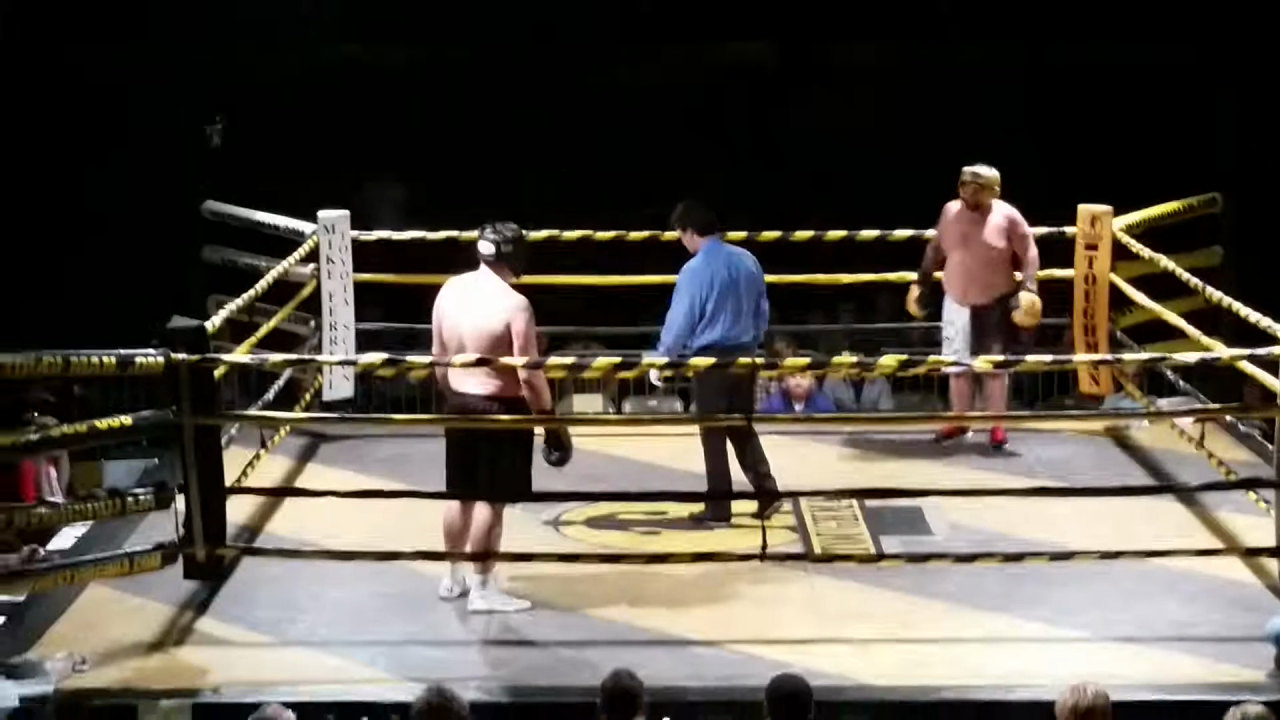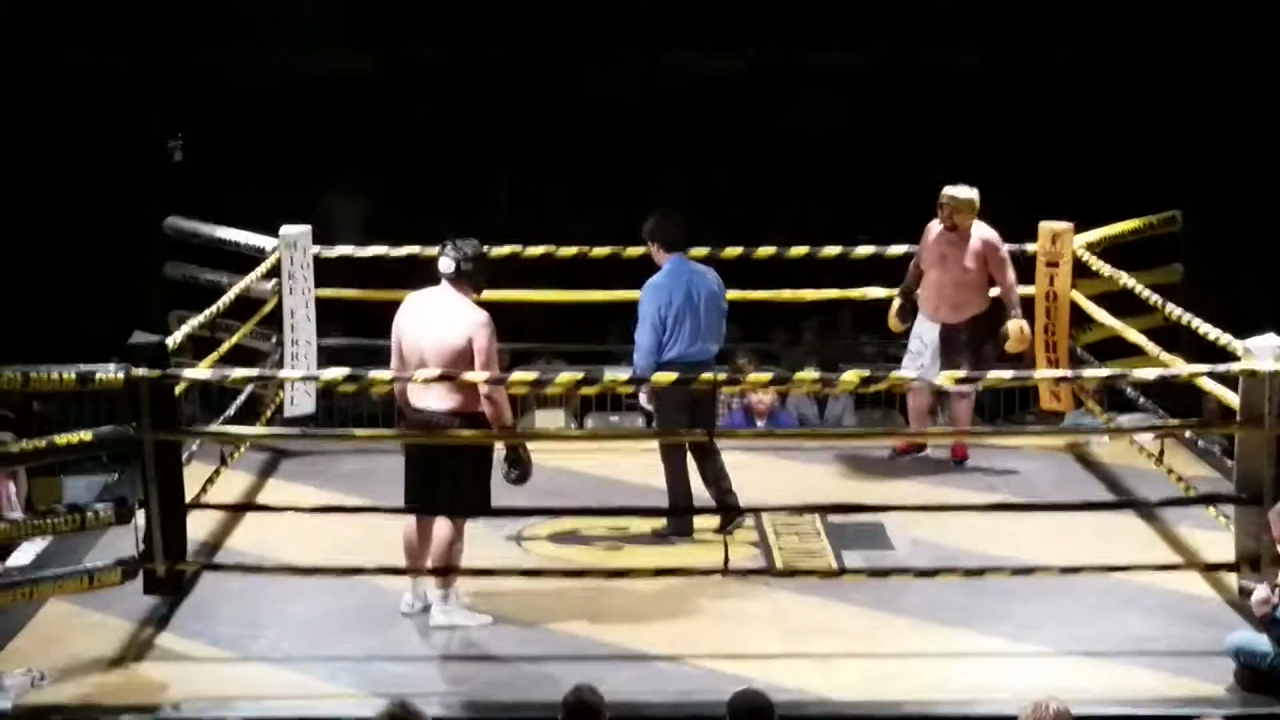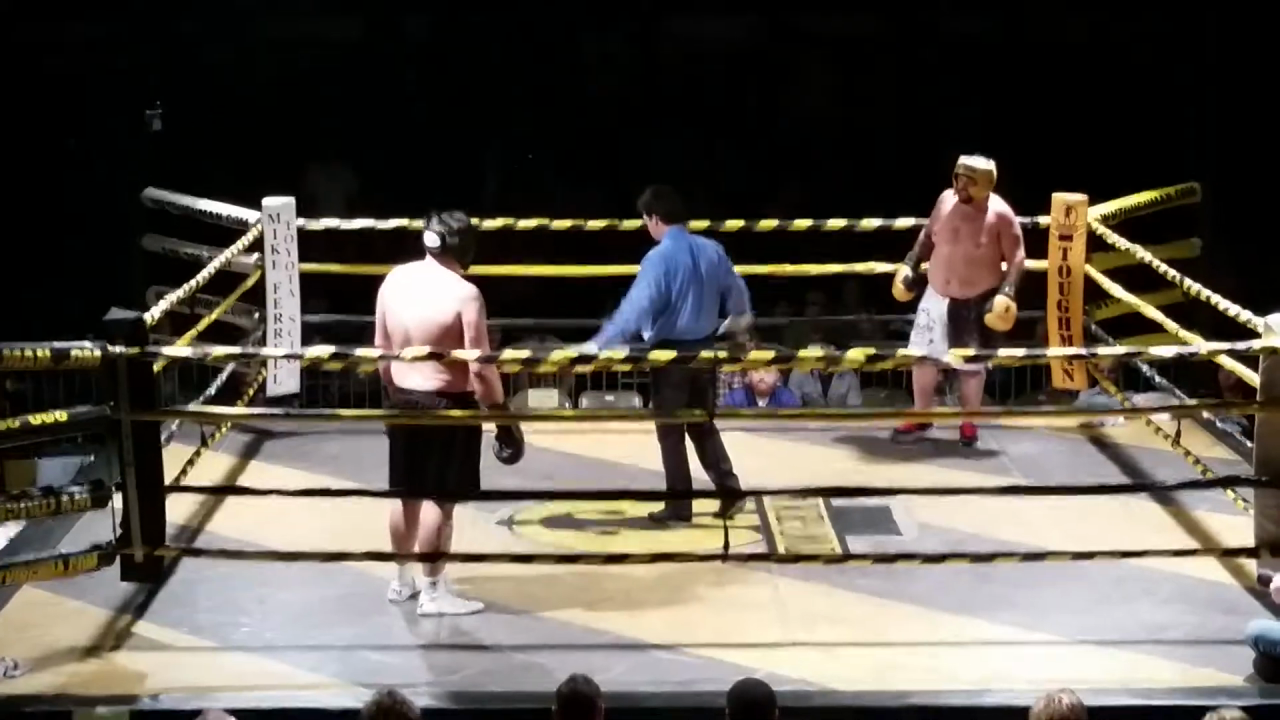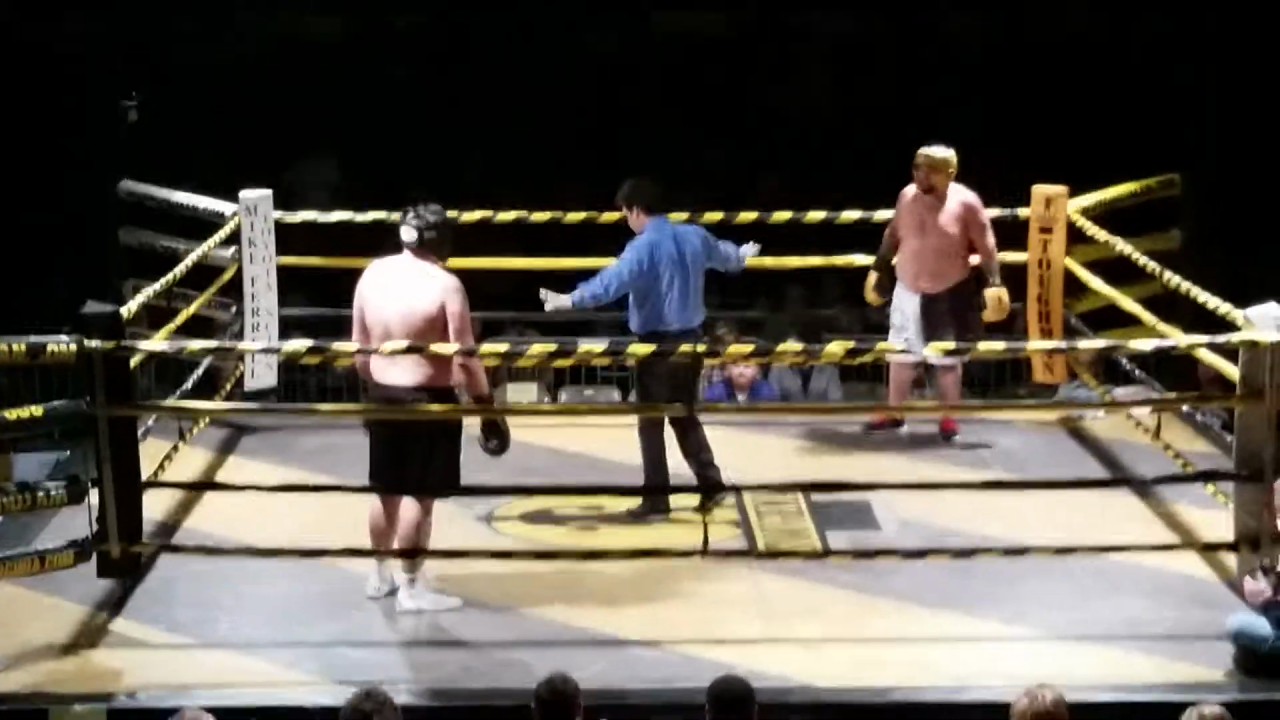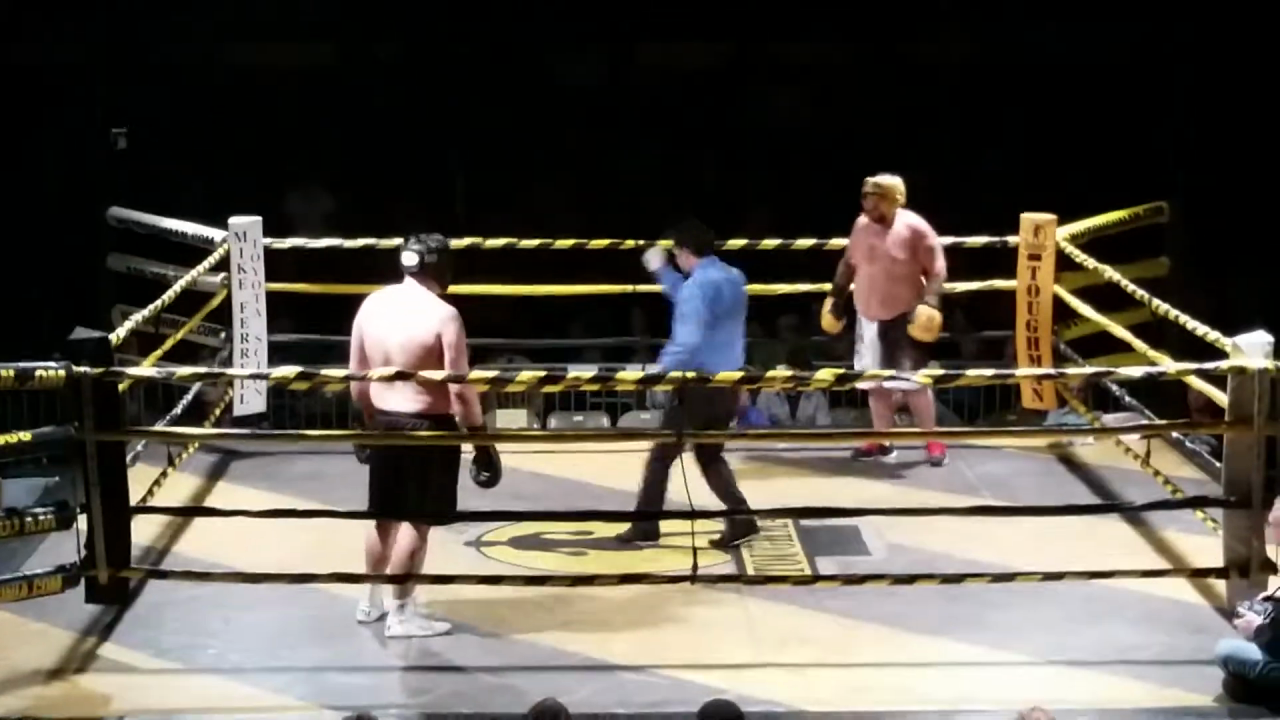
dt=0.4s
person 1, frame 1
left shoulder: (449, 289)
right shoulder: (513, 303)
left elbow: (439, 358)
right elbow: (529, 375)
right wrist: (550, 419)
left hip: (460, 404)
right hip: (501, 409)
left knee: (461, 495)
right knee: (491, 501)
left ankle: (454, 578)
right ankle: (483, 590)
person 1, frame 2
left shoulder: (410, 305)
right shoulder: (475, 319)
left elbow: (398, 373)
right elbow: (490, 389)
right wrist: (511, 437)
left hip: (420, 420)
right hip: (461, 426)
left knee: (422, 510)
right knee: (452, 516)
left ankle: (415, 593)
right ankle: (444, 604)
person 1, frame 3
left shoulder: (394, 280)
right shoulder: (463, 294)
left elbow: (382, 351)
right elbow: (480, 367)
right wrist: (502, 414)
left hip: (405, 400)
right hip: (447, 405)
left knee: (408, 494)
right knee: (440, 499)
left ankle: (402, 580)
right ankle: (432, 592)
person 1, frame 4
left shoulder: (372, 274)
right shoulder: (445, 285)
left elbow: (360, 347)
right elbow: (465, 358)
right wrist: (486, 406)
left hip: (384, 395)
right hip: (428, 400)
left knee: (387, 490)
right knee: (419, 495)
left ankle: (380, 575)
right ankle: (410, 588)
person 1, frame 5
left shoulder: (372, 304)
right shoulder: (443, 315)
left elbow: (357, 376)
right elbow: (460, 389)
left wrist: (369, 421)
right wrist: (480, 438)
left hip: (385, 423)
right hip: (427, 428)
left knee: (385, 516)
right knee: (416, 522)
left ankle: (372, 601)
right ankle: (401, 614)
person 2, frame 1
left shoulder: (695, 270)
right shoulder: (747, 260)
left elbow: (679, 322)
right elbow: (762, 311)
left wrist: (660, 360)
left hip: (712, 359)
right hip: (744, 356)
left knee: (713, 433)
right knee: (743, 427)
left ankle: (718, 507)
right ankle: (767, 493)
person 2, frame 2
left shoulder: (657, 286)
right shoulder: (711, 278)
left elbow: (647, 342)
right elbow: (719, 329)
left hip: (671, 375)
right hip: (705, 372)
left knee: (673, 449)
right knee: (704, 443)
left ankle: (680, 522)
right ankle: (729, 508)
person 2, frame 3
left shoulder: (659, 257)
right shoulder: (712, 250)
left elbow: (636, 307)
right elbow: (735, 289)
left wrist: (600, 343)
right wrist: (741, 315)
left hip: (670, 353)
right hip: (704, 348)
left knee: (670, 430)
right knee: (702, 423)
left ankle: (679, 506)
right ankle: (730, 492)
person 2, frame 4
left shoulder: (644, 246)
right shoulder: (694, 236)
left elbow: (614, 280)
right elbow: (724, 254)
left wrist: (571, 299)
right wrist: (742, 255)
left hip: (658, 344)
right hip: (690, 339)
left knee: (651, 423)
right knee: (685, 416)
left ankle: (656, 500)
right ankle: (711, 483)
person 2, frame 5
left shoulder: (698, 285)
right shoulder: (735, 278)
left elbow: (689, 339)
left wrist: (663, 369)
right wrist: (661, 271)
left hip: (698, 385)
right hip: (729, 384)
left knee: (662, 455)
right knee: (710, 455)
left ankle: (645, 526)
right ankle: (741, 520)
person 3, frame 1
left shoulder: (1007, 216)
right shoulder: (951, 211)
left elbow: (1029, 252)
right elbow: (936, 247)
left wrist: (1028, 287)
right wrist: (923, 281)
left hip: (996, 304)
right hip: (956, 303)
left ankle: (997, 425)
right ankle: (959, 422)
person 3, frame 2
left shoulder: (986, 239)
right shoulder: (932, 229)
left elbow: (1006, 279)
right elbow: (918, 263)
left wrist: (1014, 314)
right wrist: (904, 294)
left hip: (967, 324)
right hip: (927, 320)
left knee: (962, 385)
right knee: (915, 380)
left ankle: (960, 442)
right ankle: (917, 439)
person 3, frame 3
left shoulder: (1000, 214)
right shoulder: (946, 199)
left elbow: (1016, 257)
right elbow: (929, 233)
left wrist: (1007, 292)
right wrist: (911, 262)
left hip: (977, 300)
right hip: (936, 294)
left knee: (971, 363)
right knee: (923, 355)
left ankle: (969, 423)
right ankle: (920, 418)
person 3, frame 4
left shoulder: (965, 202)
right shoulder: (908, 195)
left elbow: (985, 245)
right elbow: (894, 232)
left wrist: (993, 282)
right wrist: (881, 266)
left hip: (949, 292)
right hip: (907, 290)
left knee: (947, 358)
right knee: (900, 354)
left ankle: (949, 416)
right ankle: (894, 414)
person 3, frame 5
left shoulder: (914, 228)
right shoulder: (861, 225)
left elbow: (937, 269)
right elbow: (848, 263)
left wrist: (929, 302)
right wrist: (836, 295)
left hip: (904, 317)
right hip: (868, 317)
left knee: (912, 379)
right knee: (873, 381)
left ankle: (932, 439)
right ankle: (882, 440)
